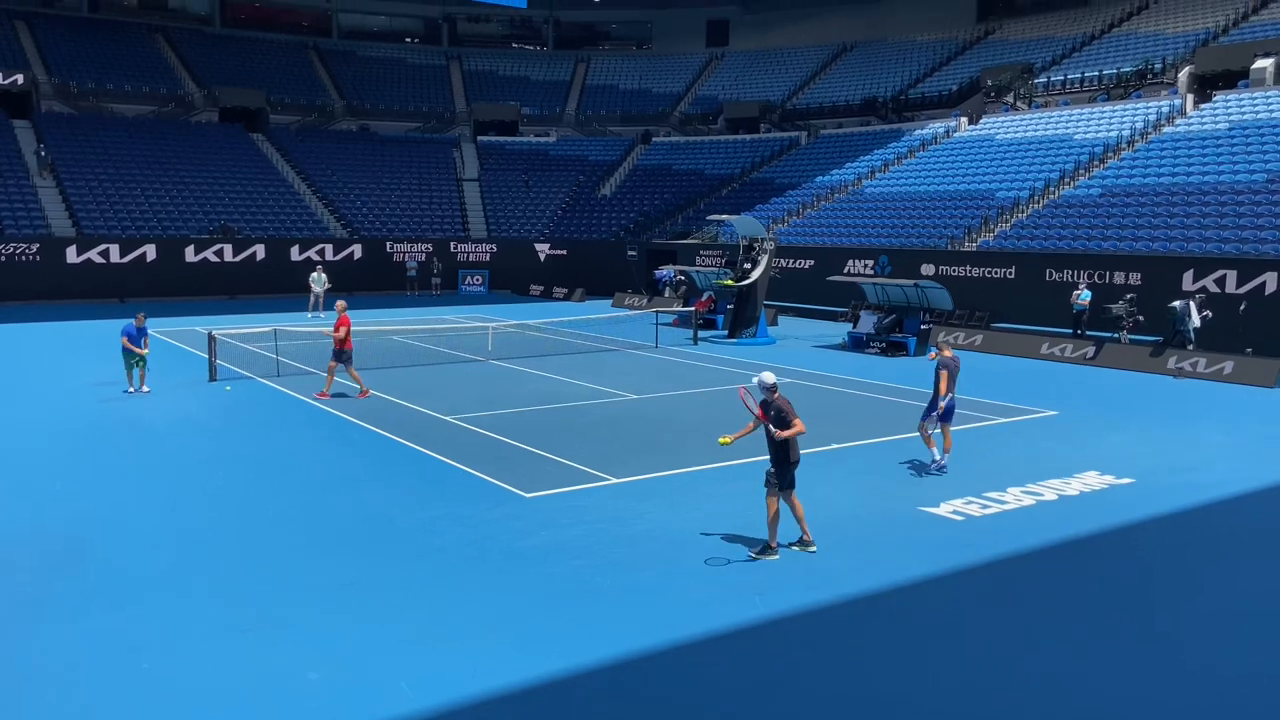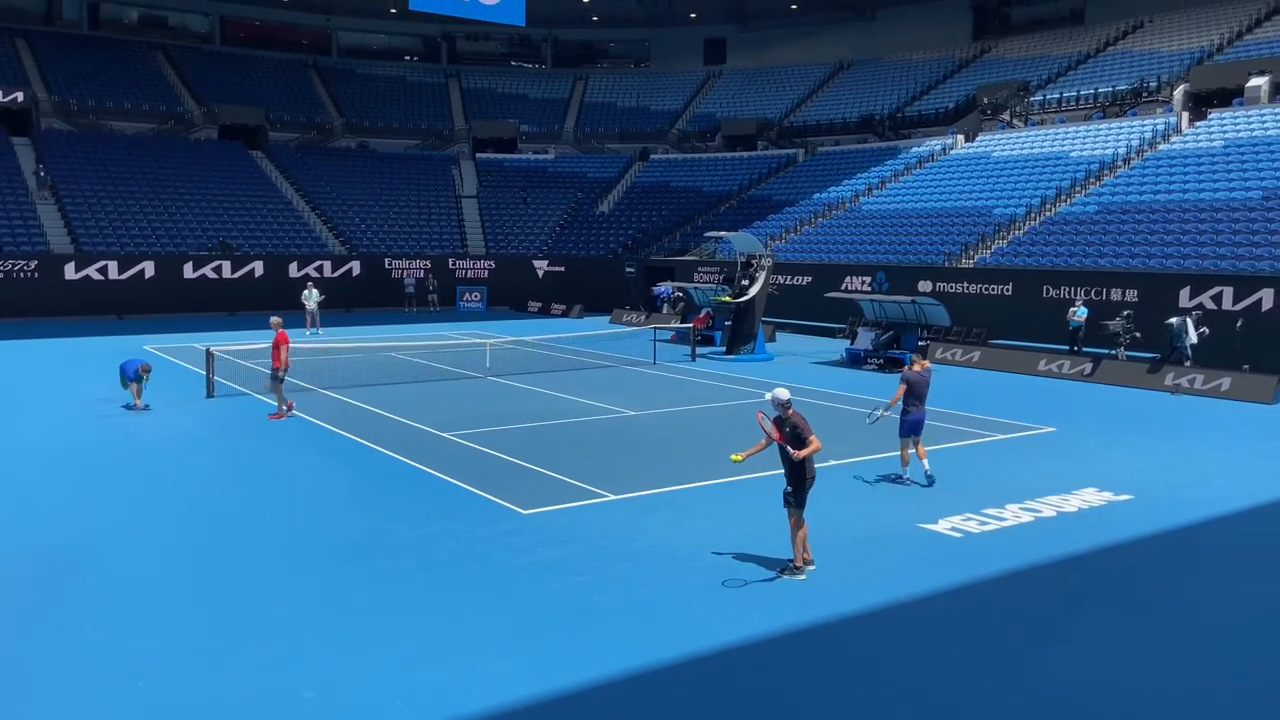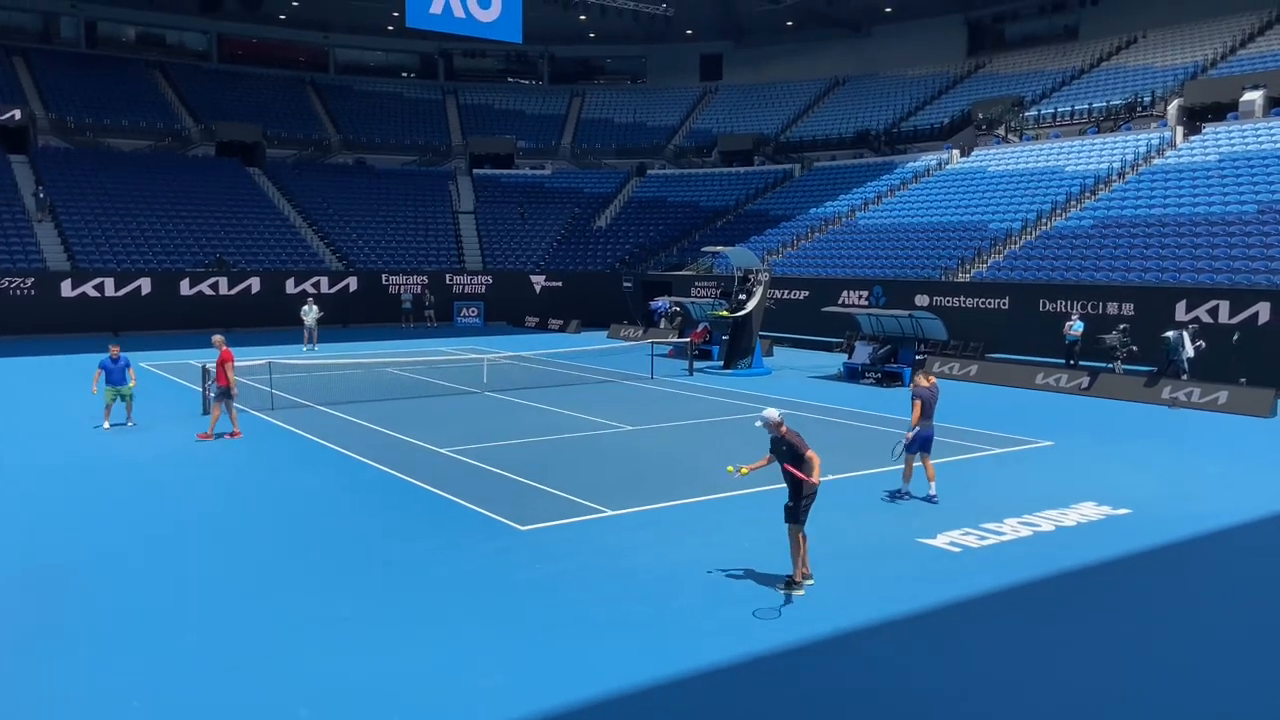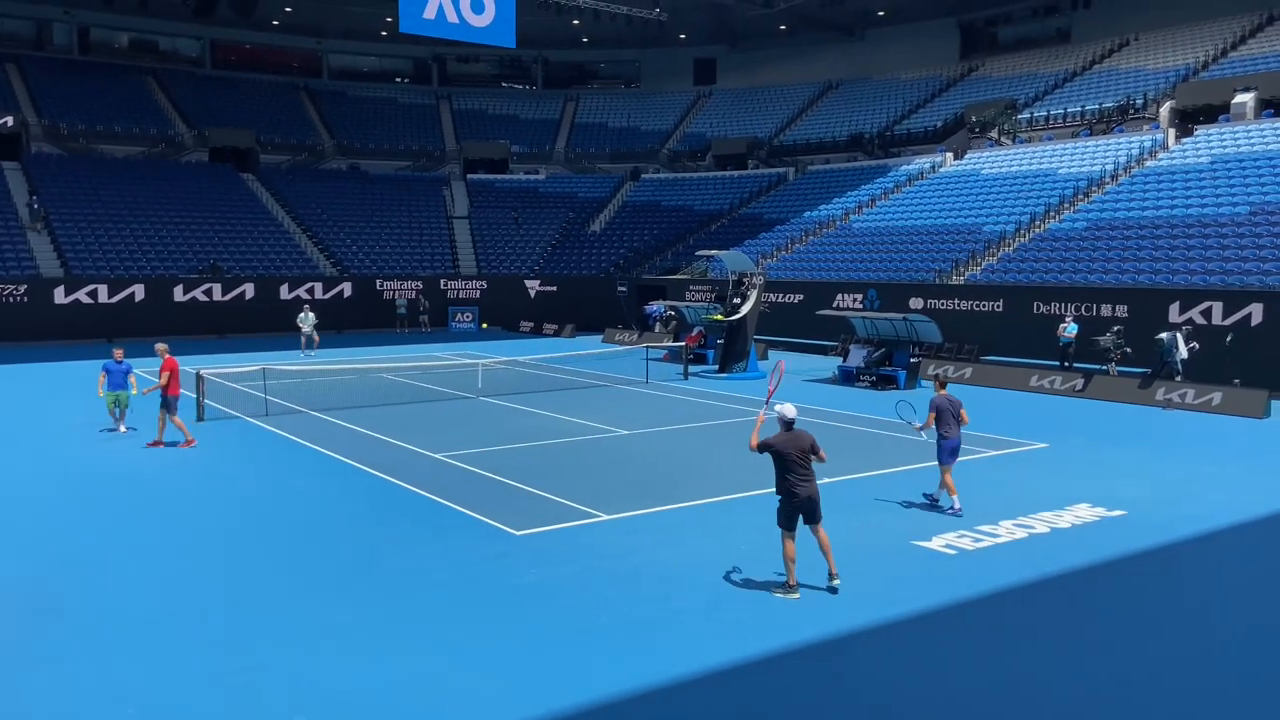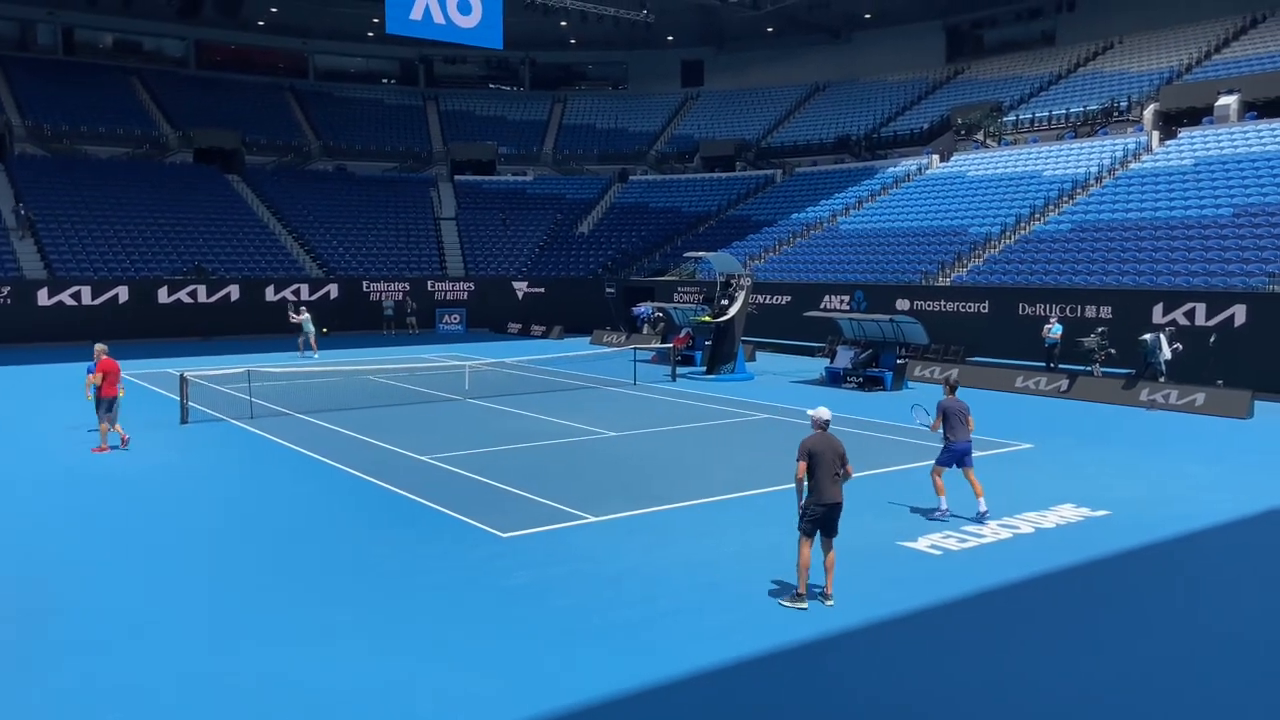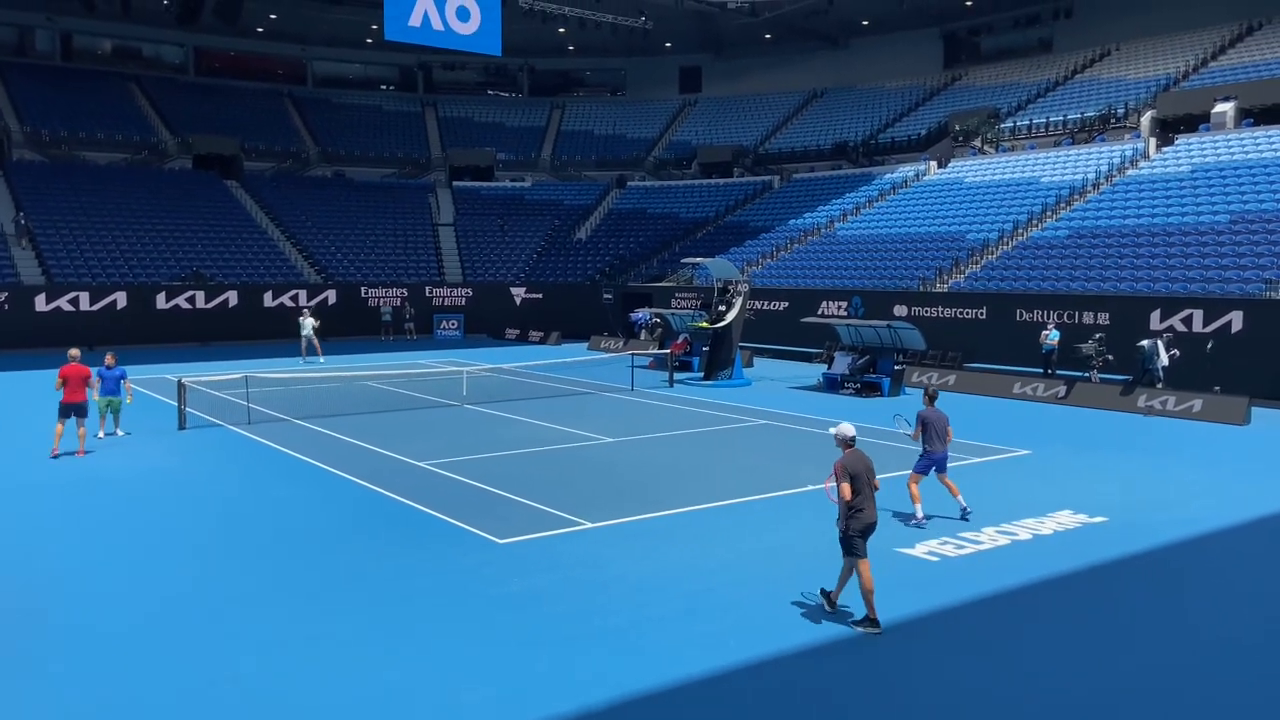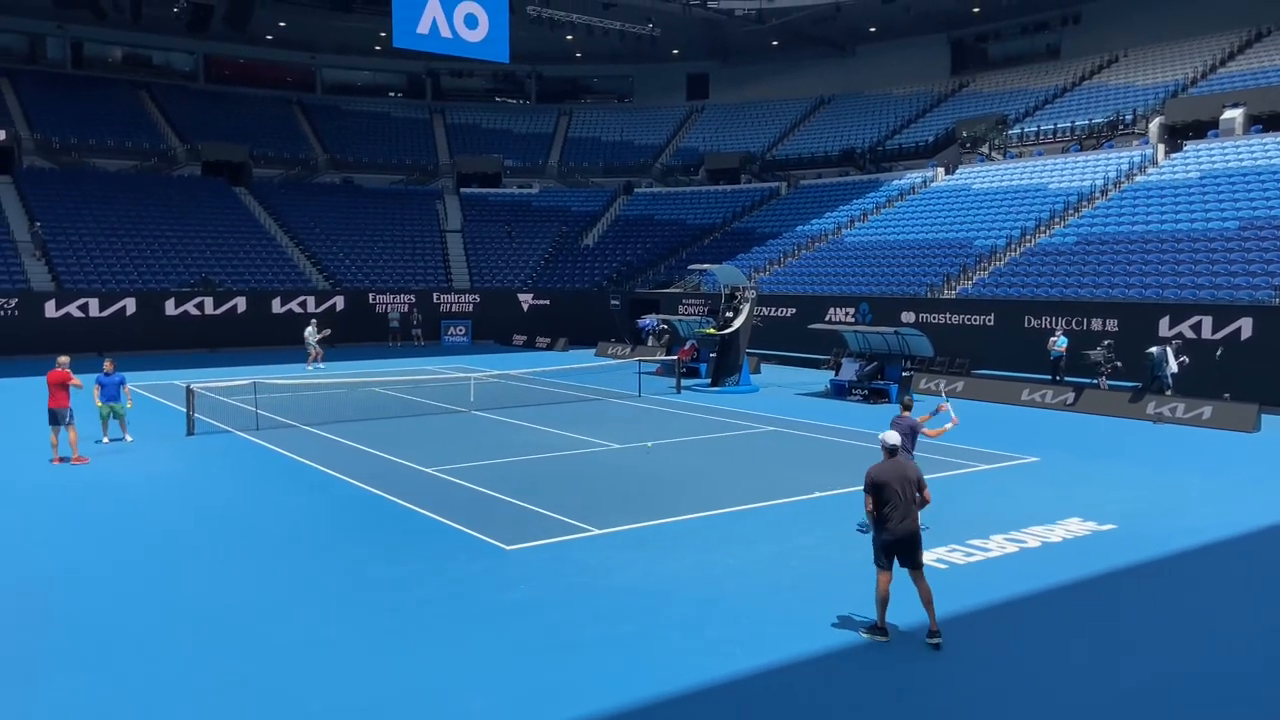
dt=0.7s
person 1, frame 1
left shoulder: (782, 405)
right shoulder: (764, 404)
left elbow: (800, 427)
right elbow: (755, 424)
left wrist: (785, 434)
right wrist: (734, 437)
left hip: (785, 459)
right hip: (783, 459)
left knee: (771, 499)
right knee: (789, 498)
left ankle: (770, 548)
right ankle: (807, 539)
person 1, frame 2
left shoulder: (797, 422)
right shoulder: (778, 420)
left elbow: (817, 445)
right elbow: (767, 441)
left wrist: (802, 453)
right wrist: (746, 454)
left hip: (801, 476)
right hip: (793, 475)
left knee: (794, 518)
right knee: (797, 517)
left ankle: (798, 567)
right ankle: (807, 558)
person 1, frame 3
left shoulder: (792, 439)
right shoulder: (775, 439)
left elbow: (814, 458)
right elbow: (771, 457)
left wrist: (815, 475)
right wrist: (752, 467)
left hip: (803, 491)
right hip: (800, 490)
left knee: (794, 532)
right knee: (798, 530)
left ankle: (796, 582)
right ankle: (805, 573)
person 1, frame 4
left shoulder: (773, 442)
right shoulder: (806, 436)
left elbow: (753, 447)
right elbow: (822, 459)
left wrist: (758, 424)
left hip: (791, 497)
right hip: (811, 492)
left knee: (788, 538)
right knee: (818, 531)
left ankle: (791, 585)
right ankle: (833, 574)
person 1, frame 5
left shoulder: (807, 443)
right shoulder: (837, 443)
left elbow: (800, 476)
right elbow: (848, 473)
left wrist: (799, 500)
left hip: (816, 502)
right hip: (836, 502)
left knee: (805, 545)
right knee: (827, 546)
left ankle: (800, 594)
right ankle: (828, 592)
person 1, frame 6
left shoulder: (842, 464)
right shoulder: (864, 457)
left elbow: (845, 497)
right elbow: (876, 486)
left wrist: (841, 518)
left hip: (855, 521)
right hip: (871, 518)
left knee: (862, 569)
right knee: (849, 560)
left ankle: (872, 619)
right ankle: (832, 598)
person 1, frame 7
left shoulder: (874, 472)
right shoulder: (913, 468)
left elbow: (869, 508)
right elbow: (926, 499)
left wrist: (874, 528)
left hip: (886, 533)
right hip: (911, 532)
left knee: (883, 580)
right knee: (919, 579)
left ankle: (880, 627)
right ankle: (934, 630)
